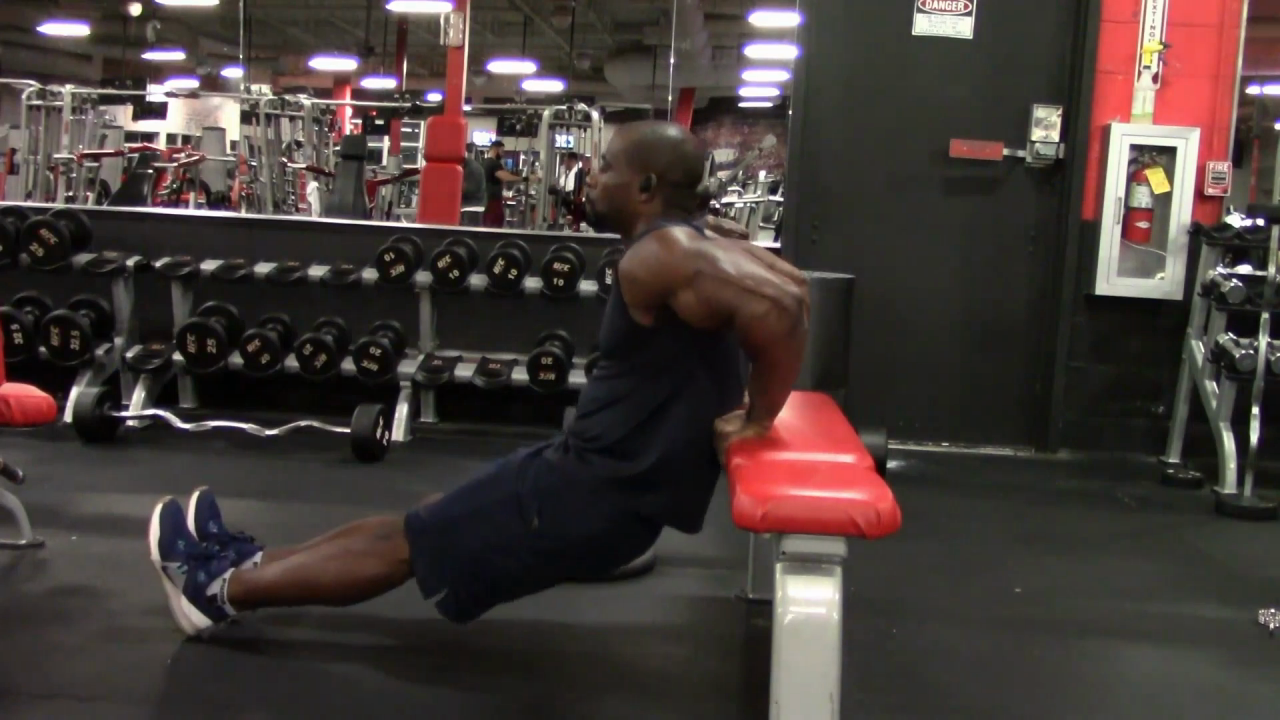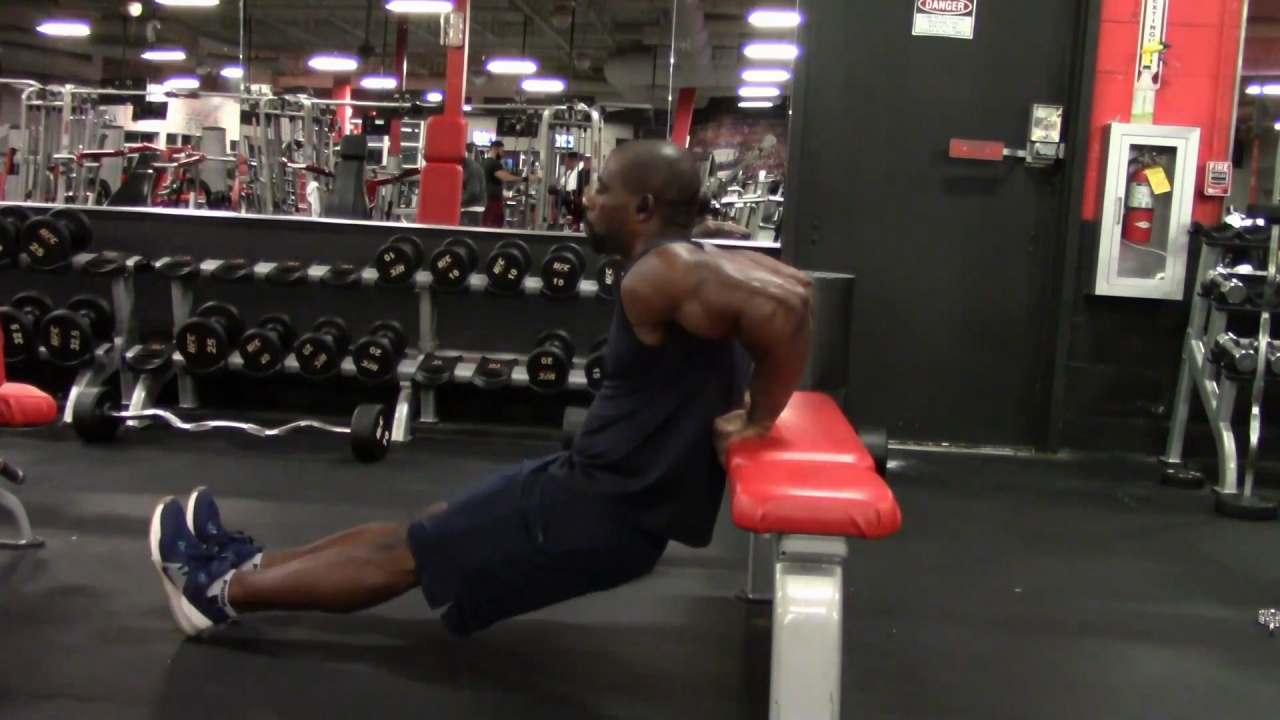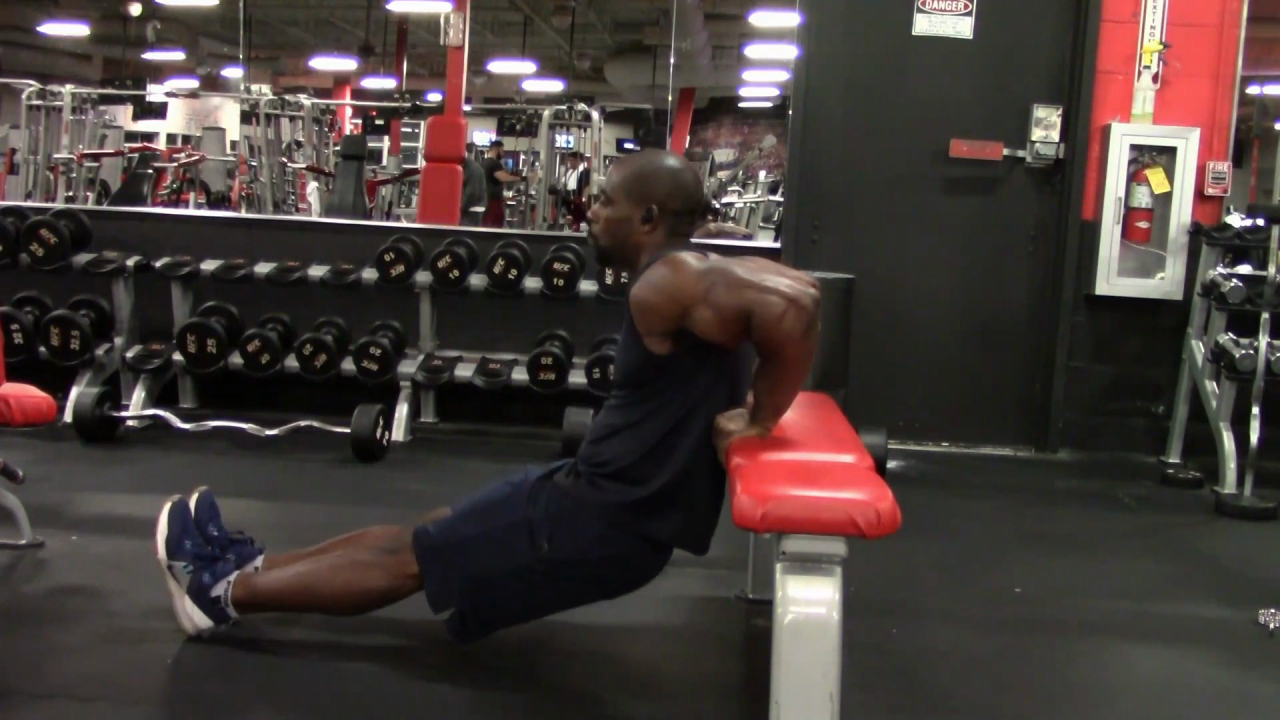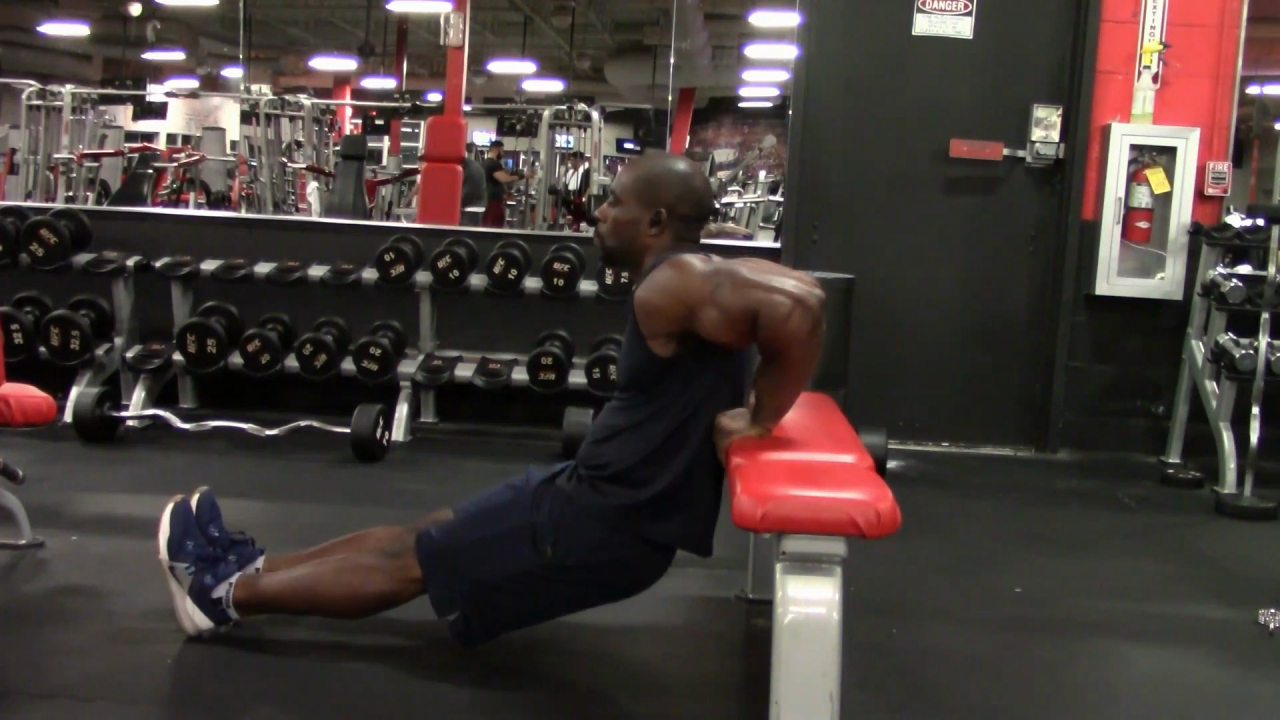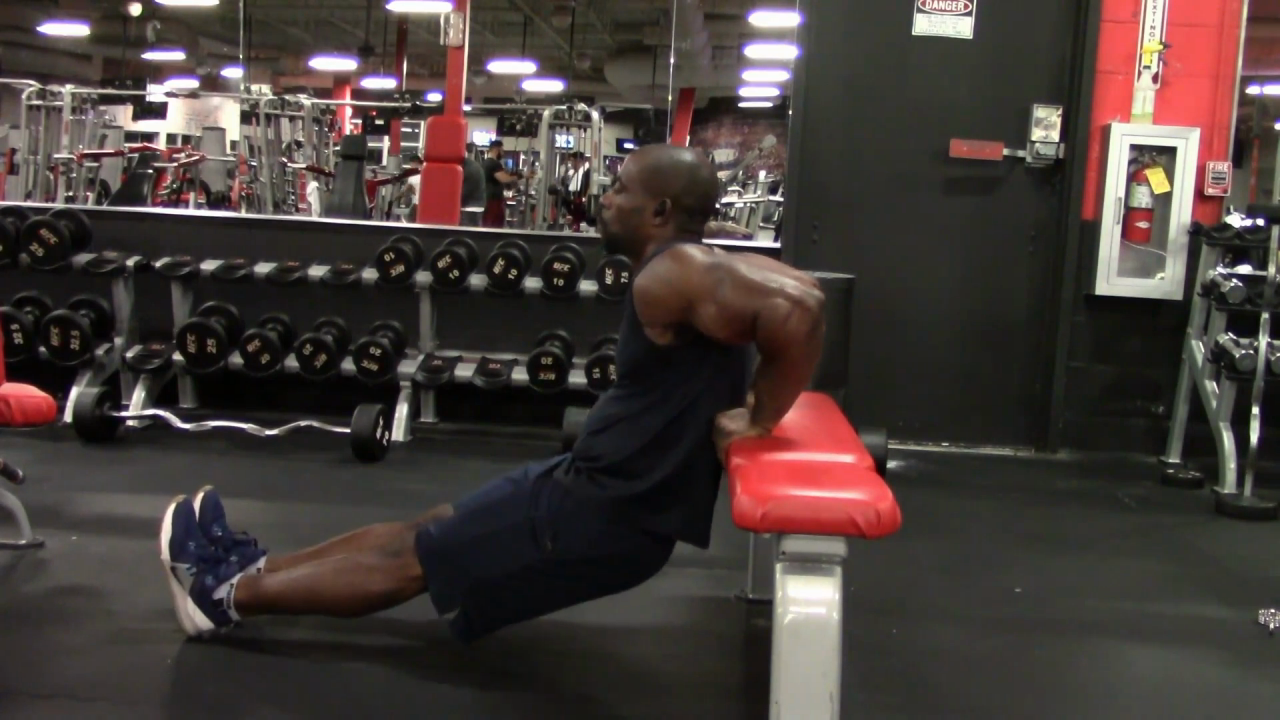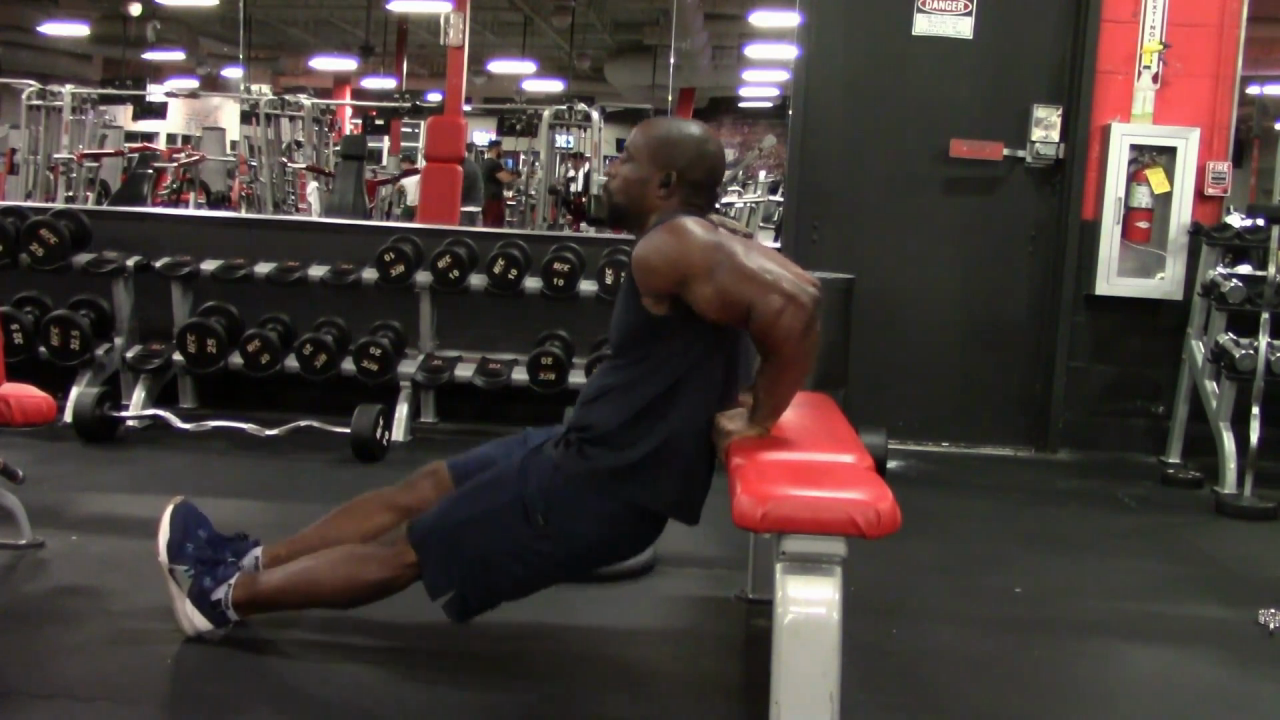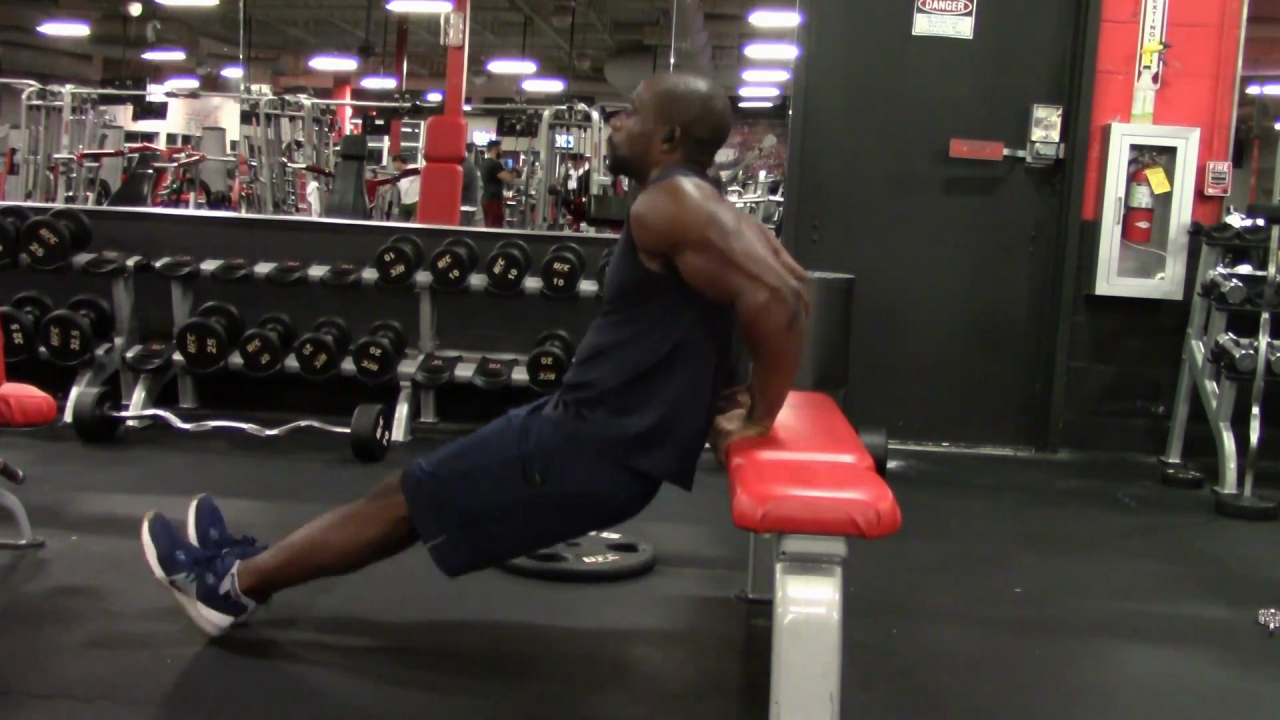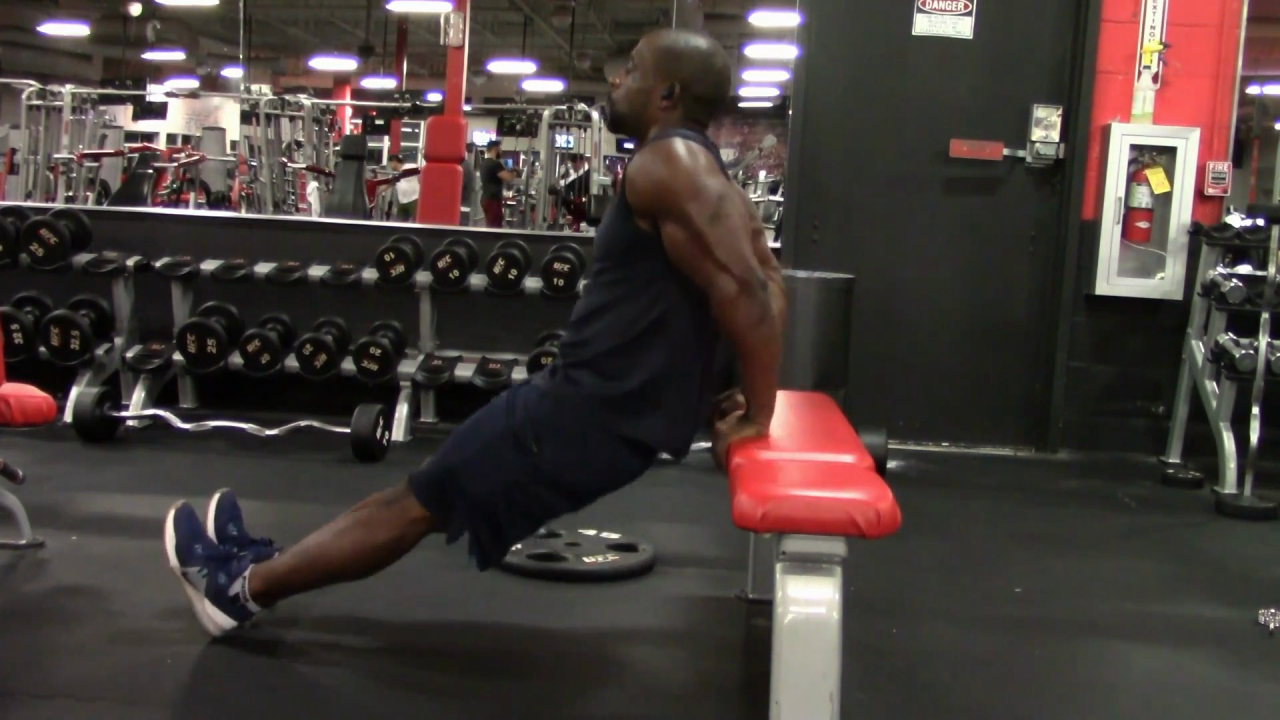
dt=0.2s
person 1, frame 1
left shoulder: (658, 256)
right shoulder: (692, 249)
left elbow: (778, 309)
right elbow: (796, 289)
left wrist: (758, 421)
right wrist: (751, 396)
left hip: (604, 493)
right hip: (602, 468)
left knee: (406, 545)
right knee: (424, 521)
left ankle: (219, 590)
right ankle: (248, 563)
person 1, frame 2
left shoulder: (659, 274)
right shoulder: (695, 264)
left elbow: (785, 311)
right elbow: (795, 288)
left wrist: (757, 421)
right wrist: (751, 400)
left hip: (607, 510)
right hip: (605, 483)
left knee: (408, 557)
right knee: (428, 527)
left ankle: (220, 591)
right ankle: (249, 564)
person 1, frame 3
left shoulder: (668, 284)
right shoulder: (699, 275)
left elbow: (794, 309)
right elbow: (800, 291)
left wrist: (757, 421)
right wrist: (754, 402)
left hip: (611, 520)
right hip: (604, 489)
left knee: (410, 559)
right knee: (431, 530)
left ankle: (222, 591)
right ankle: (247, 565)
person 1, frame 4
left shoulder: (672, 286)
right shoulder: (703, 277)
left elbow: (800, 310)
right elbow: (803, 292)
left wrist: (758, 421)
right wrist: (753, 402)
left hip: (613, 523)
right hip: (606, 489)
left knee: (412, 563)
right knee: (432, 531)
left ankle: (224, 593)
right ankle: (248, 566)
person 1, frame 5
left shoulder: (673, 275)
right shoulder: (701, 268)
left elbow: (800, 312)
right elbow: (800, 288)
left wrist: (759, 423)
right wrist: (749, 400)
left hip: (612, 513)
right hip: (602, 480)
left knee: (411, 562)
right knee: (433, 527)
left ankle: (226, 595)
right ankle: (253, 567)
person 1, frame 6
left shoulder: (672, 245)
right shoulder: (700, 241)
left elbow: (793, 308)
right elbow: (802, 288)
left wrist: (761, 420)
right wrist: (752, 399)
left hip: (602, 487)
right hip: (596, 454)
left knee: (406, 545)
right knee: (424, 489)
left ankle: (223, 595)
right ankle: (249, 559)
person 1, frame 7
left shoulder: (672, 202)
right shoulder: (698, 205)
left elbow: (778, 301)
right elbow: (792, 284)
left wrist: (761, 419)
right wrist: (747, 398)
left hip: (601, 449)
right hip: (598, 425)
left knee: (407, 500)
right knee: (421, 488)
left ankle: (227, 584)
right ankle: (253, 563)
person 1, frame 8
left shoulder: (669, 164)
right shoulder: (694, 170)
left elbow: (744, 293)
right elbow: (766, 280)
left wrist: (758, 420)
right wrist: (747, 399)
left hip: (593, 412)
right hip: (604, 398)
left knee: (419, 505)
right knee: (430, 490)
left ankle: (243, 588)
right ankle: (265, 565)
